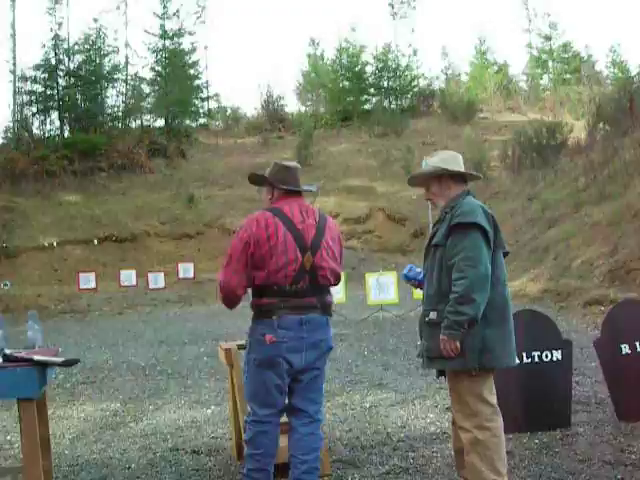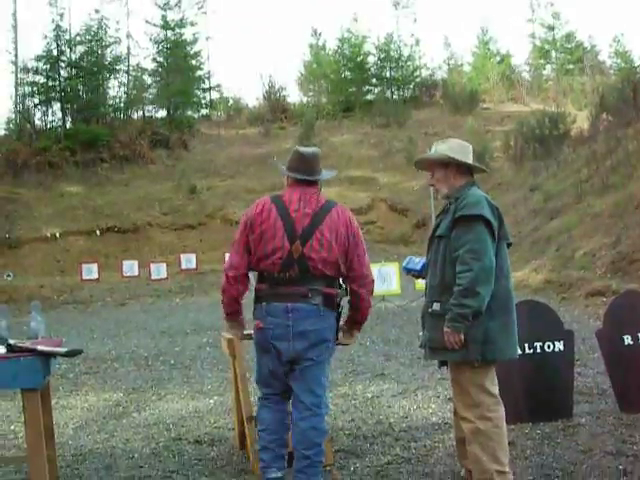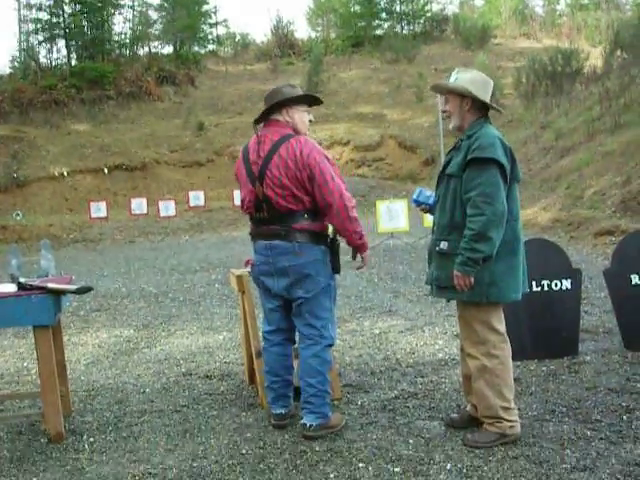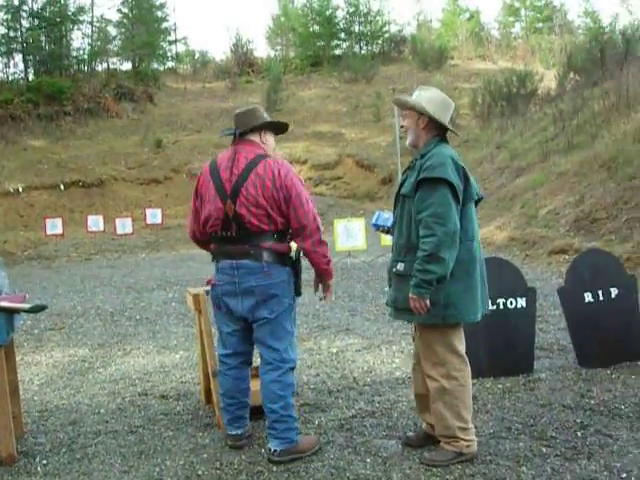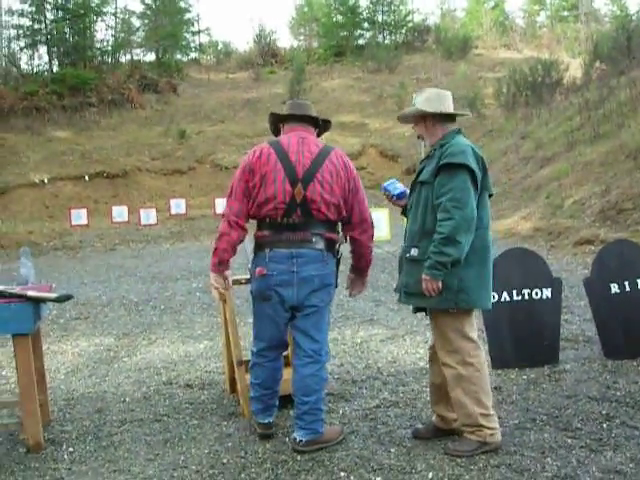
dt=0.7s
person 1, frame 1
left shoulder: (468, 213)
right shoulder: (458, 214)
left elbow: (472, 277)
left wrist: (453, 327)
right wrist: (427, 281)
left hip: (468, 338)
right hip: (462, 337)
left knee: (477, 416)
right knee: (465, 415)
person 1, frame 2
left shoulder: (472, 205)
right shoulder: (461, 206)
left elbow: (476, 270)
left wrist: (457, 320)
right wrist: (428, 272)
left hip: (471, 330)
right hip: (464, 329)
left knee: (479, 409)
right knee: (466, 407)
person 1, frame 3
left shoulder: (484, 145)
right shoulder: (472, 142)
left elbow: (487, 212)
left wrist: (467, 263)
right wrist: (438, 206)
left hip: (478, 269)
right hip: (468, 265)
left knee: (486, 344)
right knee: (473, 342)
left ankle: (502, 421)
right ankle: (480, 407)
person 1, frame 4
left shoulder: (437, 164)
right shoulder: (432, 161)
left elbow: (441, 234)
left wrist: (421, 284)
right wrist: (397, 228)
left hip: (437, 288)
right hip: (431, 285)
left knee: (444, 364)
right knee: (425, 361)
left ankle: (458, 441)
right ankle: (435, 425)
person 1, frame 5
left shoulder: (456, 155)
right shoulder: (446, 154)
left elbow: (457, 220)
left wrist: (435, 268)
right wrist: (409, 206)
left hip: (450, 276)
right hip: (443, 275)
left knee: (460, 353)
right knee: (442, 351)
left ankle: (482, 430)
right ankle: (448, 418)
person 2, frame 1
left shoulder: (257, 224)
right shoulder: (328, 224)
left elbow: (231, 284)
left wrist: (231, 302)
left hip: (273, 330)
right hip: (317, 329)
left knee: (263, 414)
right knee: (307, 414)
person 2, frame 2
left shoulder: (260, 210)
right shoulder: (341, 216)
left elbow: (235, 269)
right elbow: (362, 279)
left wrist: (232, 313)
right wrist: (354, 322)
left hip: (270, 316)
right hip: (316, 318)
left knee: (272, 396)
right knee: (310, 404)
person 2, frame 3
left shoulder: (246, 154)
right shoulder: (303, 148)
right elbow: (338, 204)
right wrist: (359, 243)
left hip: (264, 254)
right hip: (304, 253)
left knee: (276, 333)
right knee: (316, 336)
left ankle: (279, 408)
right ankle: (315, 416)
person 2, frame 4
left shoulder: (209, 172)
right shoulder: (275, 169)
left elbow: (197, 232)
right elbow: (308, 226)
right wrist: (324, 272)
left hip: (225, 276)
right hip: (268, 275)
left knee: (232, 356)
right knee: (277, 360)
left ankle: (236, 429)
right ankle: (282, 441)
person 2, frame 5
left shoulder: (259, 156)
right shoulder: (338, 160)
left elbow: (233, 217)
right elbow: (361, 223)
left wrist: (219, 264)
right wrist: (360, 269)
left hip: (271, 262)
right hip: (317, 263)
left knee: (266, 346)
right knee: (311, 351)
left ankle: (264, 418)
right ankle: (308, 431)
